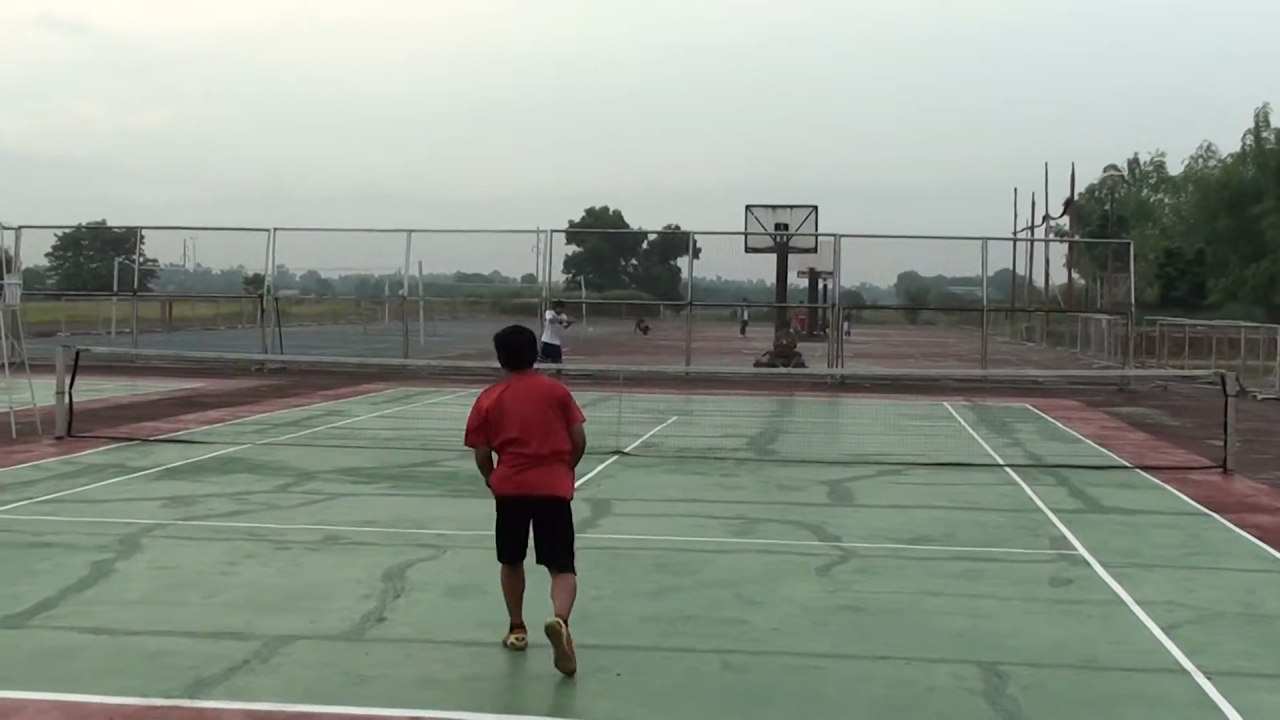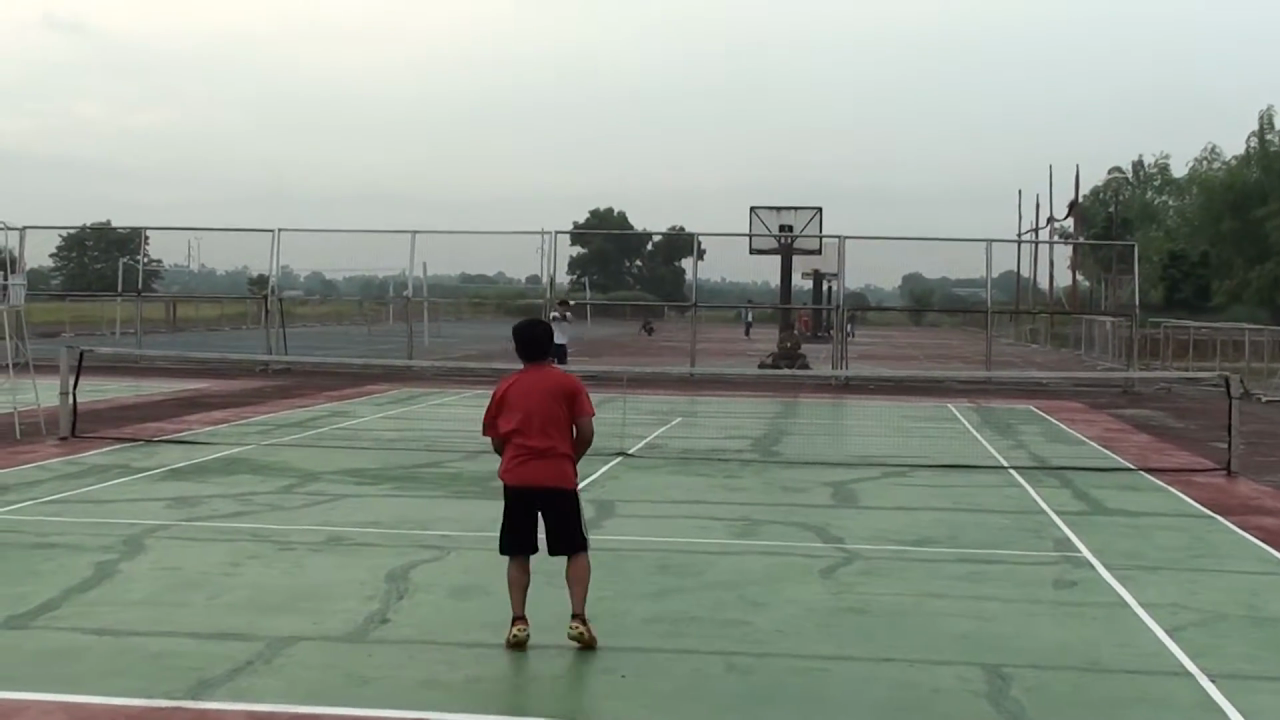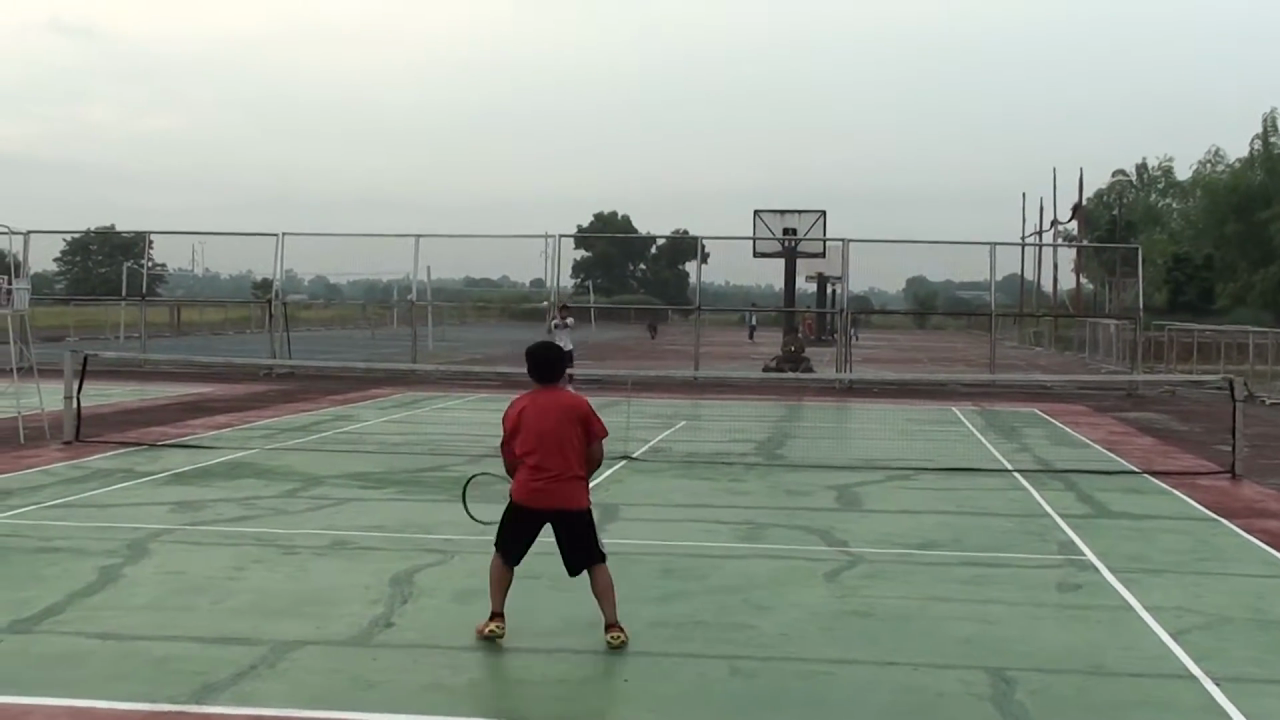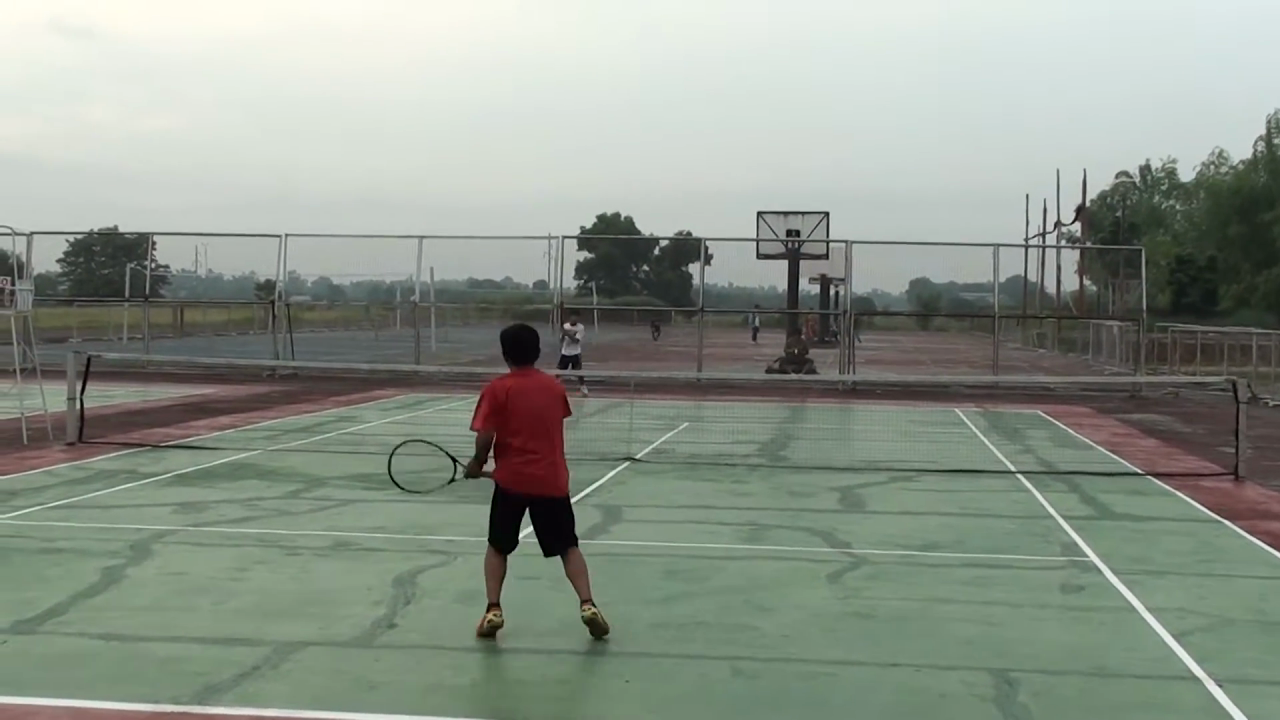
dt=0.2s
person 1, frame 1
left shoulder: (488, 399)
right shoulder: (557, 390)
left elbow: (481, 456)
right elbow: (578, 442)
left wrist: (493, 480)
left hip: (509, 489)
right hip: (554, 489)
left knee: (511, 561)
right knee: (562, 569)
left ankle: (516, 629)
right ankle: (559, 620)
person 1, frame 2
left shoulder: (504, 388)
right shoulder: (569, 384)
left elbow: (497, 443)
right elbow: (586, 433)
left hip: (516, 480)
right hip: (558, 479)
left knee: (518, 555)
right knee: (577, 551)
left ankle: (518, 622)
right ankle: (578, 619)
person 1, frame 3
left shoulder: (517, 407)
right shoulder: (579, 405)
left elbow: (509, 460)
right elbow: (596, 455)
left hip: (526, 496)
right hip: (571, 497)
left knee: (503, 555)
right knee: (595, 561)
left ankle: (496, 620)
right ankle: (612, 627)
person 1, frame 4
left shoulder: (496, 388)
right shoulder: (554, 386)
left elbow: (484, 437)
left wrist: (476, 463)
left hip: (511, 480)
right hip: (552, 481)
left knee: (497, 547)
right knee: (569, 548)
left ankle: (493, 610)
right ankle: (588, 605)
